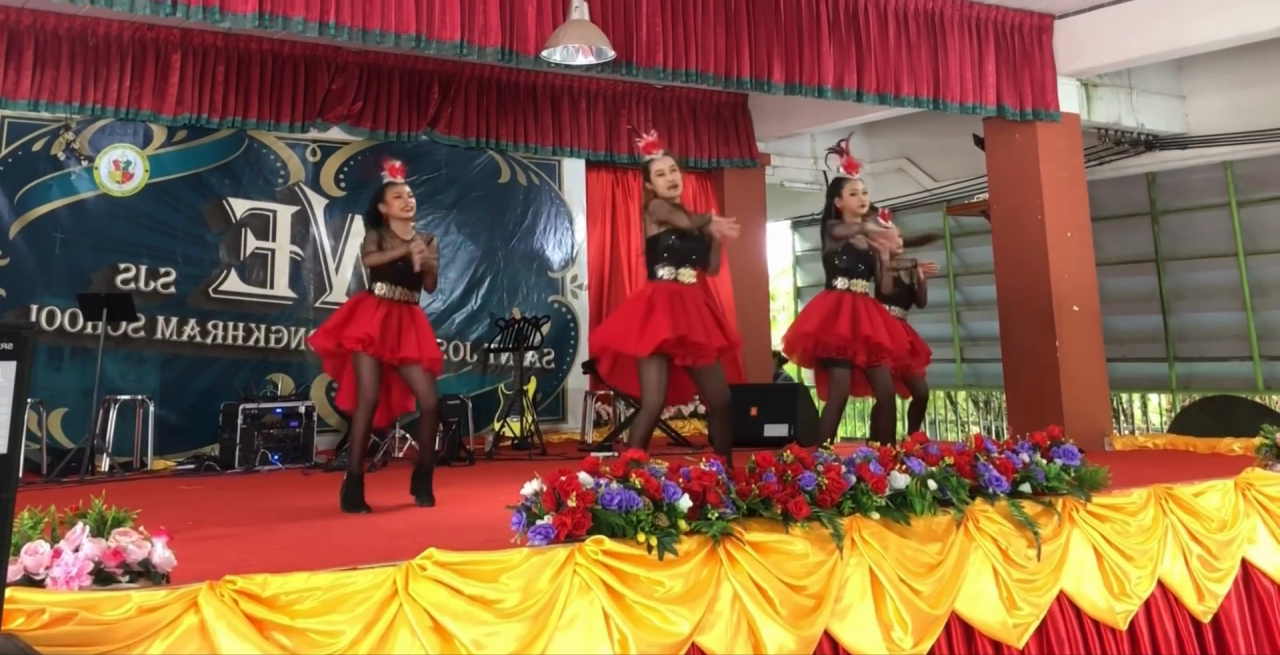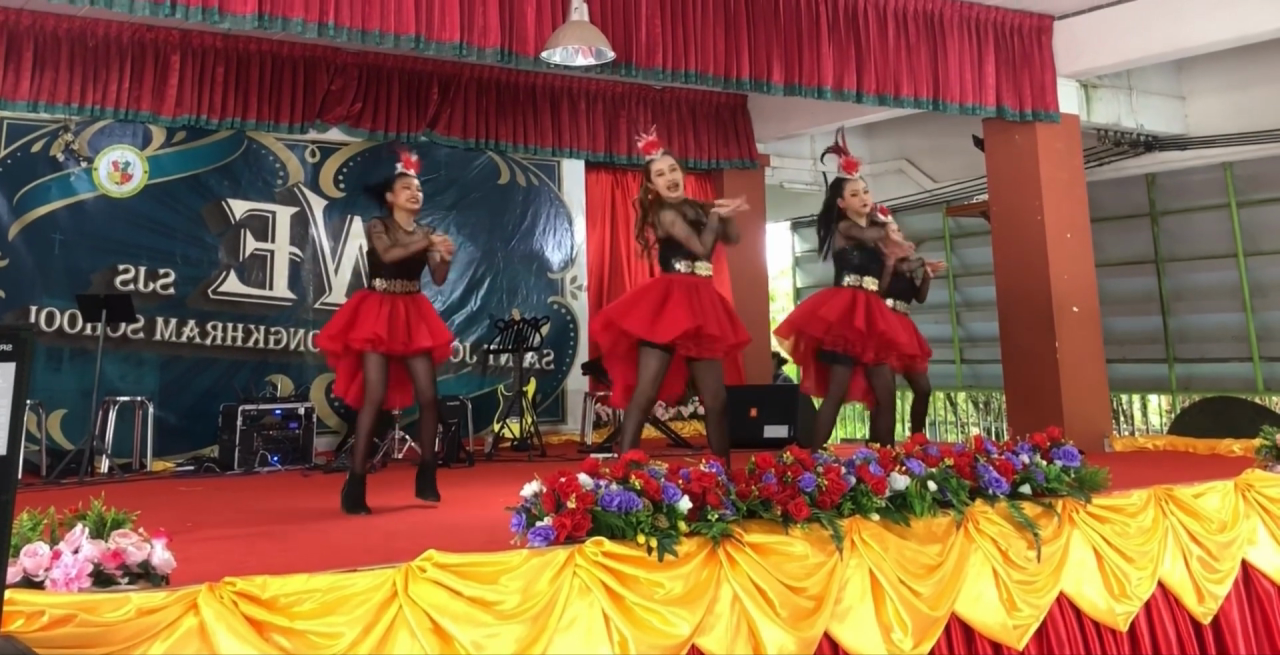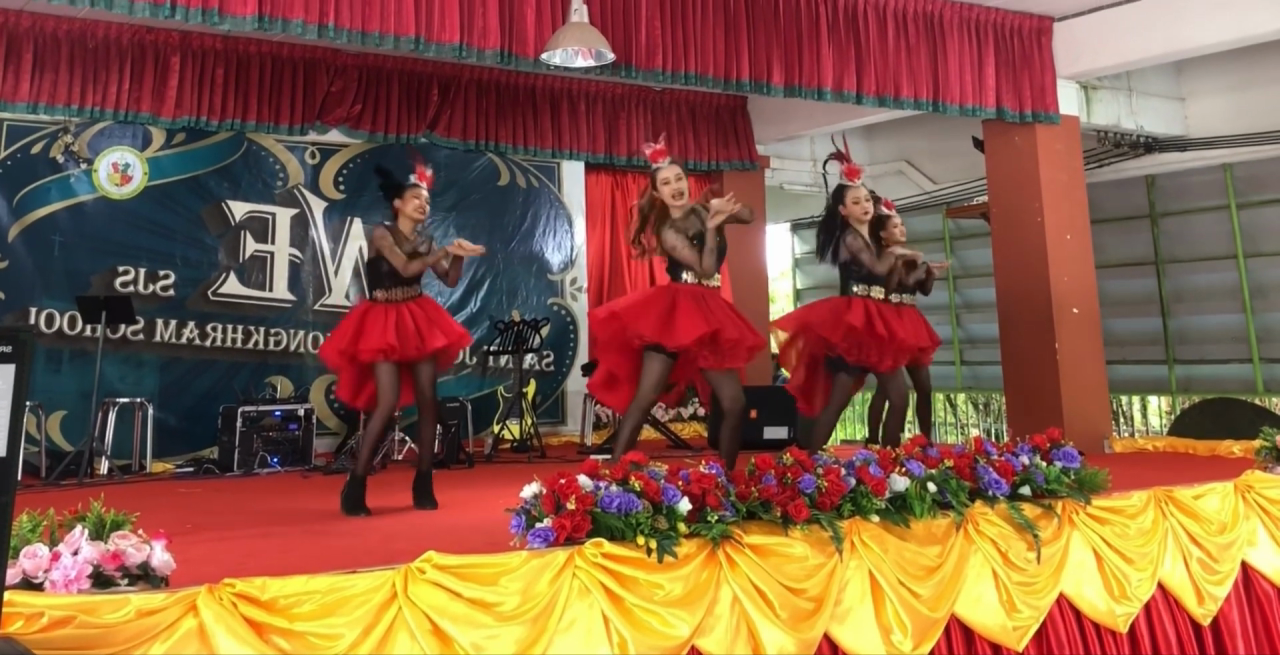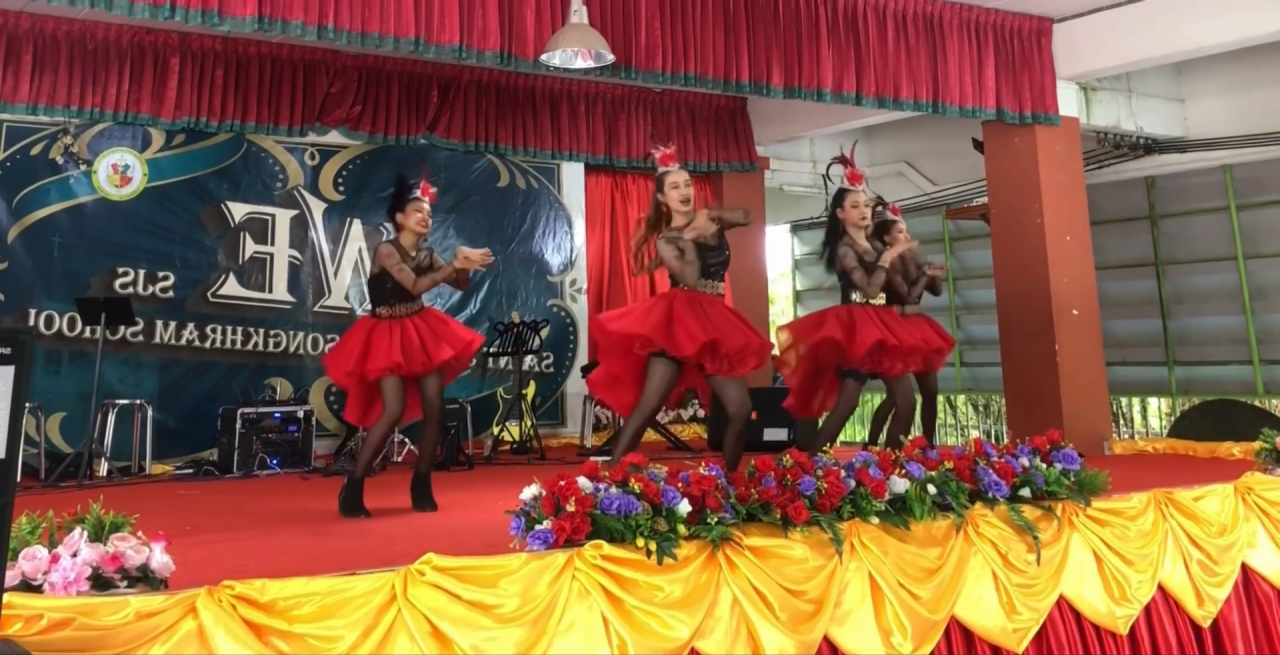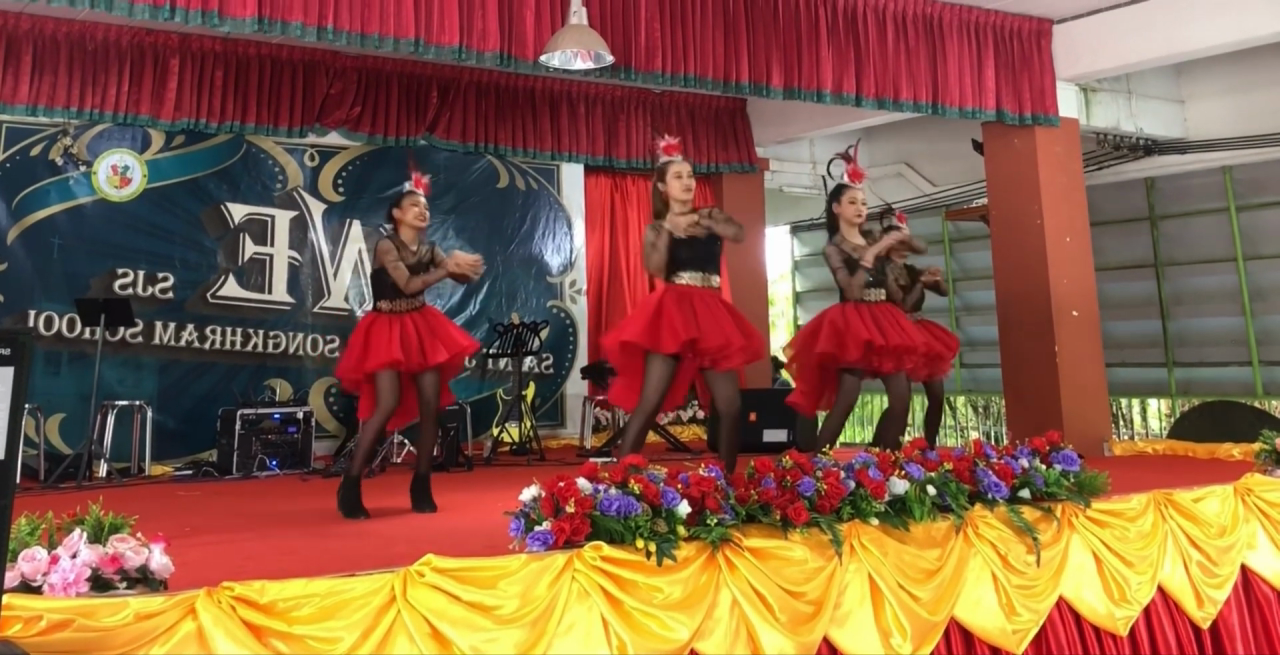
dt=0.1s
person 1, frame 1
left shoulder: (426, 240)
right shoulder: (376, 235)
left elbow: (430, 286)
right elbow: (370, 261)
left wrist: (425, 262)
right wrist: (405, 248)
left hip: (406, 325)
right hip: (371, 319)
left knee: (429, 404)
right knee: (369, 400)
left ankle: (422, 475)
right ankle: (354, 484)
person 1, frame 2
left shoulder: (427, 232)
right shoulder: (377, 226)
left elbow: (440, 279)
right elbow: (387, 255)
left wrist: (444, 256)
right wrist: (427, 243)
left hip: (413, 316)
right hip: (377, 313)
left knee: (427, 397)
right knee: (375, 397)
left ankle: (426, 474)
right ankle: (356, 482)
person 1, frame 3
left shoulder: (426, 242)
right shoulder: (381, 234)
left elbow: (450, 281)
right elbow: (406, 269)
left wrist: (457, 255)
right wrist: (446, 252)
left hip: (416, 319)
right hip: (381, 320)
left knee: (427, 400)
right knee: (387, 403)
left ankle: (423, 482)
right ankle: (355, 485)
person 1, frame 4
left shoulder: (427, 254)
right shoulder: (386, 250)
left elbow: (461, 284)
right elbow: (415, 286)
left wrist: (464, 263)
right wrist: (453, 264)
left hip: (421, 333)
right hip: (387, 335)
left knee: (434, 410)
right knee: (393, 413)
left ankle: (421, 486)
right ankle: (353, 486)
person 1, frame 5
left shoulder: (430, 247)
right shoulder: (385, 245)
left elbow: (463, 277)
right elbow: (407, 284)
left wrist: (464, 264)
right wrist: (449, 266)
left hip: (422, 328)
right hip: (389, 329)
left knee: (430, 408)
right knee: (386, 407)
left ankle: (421, 485)
right ankle: (349, 485)
person 2, frame 1
left shoulder: (695, 215)
right shoulder: (656, 208)
left elbow: (712, 270)
right elbow: (681, 222)
left wrist: (716, 237)
right wrist: (711, 226)
left hip: (694, 309)
right hip: (659, 310)
left knee: (720, 400)
right knee: (653, 407)
person 2, frame 2
left shoulder: (699, 208)
right shoulder: (664, 214)
left elbow: (733, 237)
right elbow: (700, 246)
left wrist: (724, 213)
right wrist: (715, 215)
left hip: (702, 304)
right hip: (668, 302)
left knee: (717, 402)
right knee: (643, 397)
person 2, frame 3
left shoulder: (705, 209)
right shoulder: (666, 231)
left elbow: (747, 215)
right elbow: (701, 267)
left wrist: (720, 208)
right wrist: (712, 225)
left hip: (712, 316)
right hip: (675, 311)
left knee: (735, 405)
right knee: (642, 402)
person 2, frame 4
left shoulder: (710, 217)
right shoulder: (665, 241)
left elbow: (744, 216)
right elbow: (692, 280)
left wrist: (712, 217)
right wrist: (691, 239)
left hip: (715, 321)
right hip: (677, 320)
left knee: (740, 410)
right knee: (647, 406)
person 2, frame 5
left shoulder: (709, 214)
right shoulder: (656, 229)
left elbow: (738, 233)
right elbow: (655, 271)
left wrist: (697, 223)
right wrist: (668, 231)
left hip: (712, 314)
right hip: (672, 313)
left knee: (729, 409)
right knee: (648, 405)
person 3, frame 1
left shoulder: (869, 240)
right shoulder: (834, 228)
right elbow: (858, 230)
left wrist: (883, 256)
right wrist: (877, 230)
left hip: (867, 316)
right hip: (838, 316)
left knee: (887, 393)
right knee: (839, 394)
person 3, frame 2
left shoulder: (873, 236)
right shoulder: (843, 227)
left elbow: (881, 283)
right elbow: (870, 233)
left wrist: (891, 256)
right wrist: (894, 241)
left hip: (871, 313)
right hip: (843, 311)
left knee: (886, 394)
right knee: (836, 392)
person 3, frame 3
left shoulder: (872, 241)
right shoulder: (848, 238)
left elbow: (888, 284)
right elbow: (879, 268)
left wrist: (898, 258)
right wrist: (900, 253)
left hip: (876, 321)
right hip: (851, 321)
left knee: (899, 398)
right knee: (836, 400)
person 3, frame 4
left shoulder: (874, 247)
right shoulder: (845, 248)
right elbow: (870, 288)
left wrist: (897, 255)
right wrist: (888, 258)
left hip: (880, 328)
right hip: (857, 329)
left knee: (905, 402)
right knee: (846, 405)
person 3, frame 5
left shoulder: (872, 237)
right shoulder: (833, 247)
left elbow: (915, 250)
right elbow: (851, 288)
left wrist: (899, 237)
right wrist: (871, 255)
left hip: (883, 323)
right hip: (853, 323)
left knee: (902, 401)
right knee: (845, 401)
person 4, frame 1
left shoulder: (909, 267)
left elbow: (921, 303)
right elbow: (885, 289)
left wrist: (922, 279)
left hip: (902, 333)
left knee: (921, 392)
person 4, frame 2
left shoulder: (911, 264)
right shoulder: (882, 259)
left elbow: (920, 298)
right elbow: (883, 283)
left wrist: (927, 276)
left hip: (903, 327)
left knee: (924, 389)
person 4, frame 3
left shoulder: (908, 256)
left elbow: (925, 290)
right elbow: (904, 280)
left wrist: (932, 272)
right wrist: (926, 269)
left hip: (910, 320)
left knee: (924, 387)
right knee: (886, 387)
left ankle: (926, 442)
person 4, frame 4
left shoulder: (912, 262)
right shoulder: (889, 263)
left elbow: (936, 291)
right elbow: (907, 295)
left wrist: (934, 275)
right wrist: (926, 274)
left hip: (918, 328)
left knee: (930, 391)
left ankle: (928, 445)
right ankle: (871, 445)
person 4, frame 5
left shoulder: (912, 270)
left elbow: (944, 292)
right elbow: (904, 306)
left wrist: (936, 279)
right wrist: (922, 282)
left hip: (922, 333)
left knee: (937, 397)
left ankle: (930, 450)
